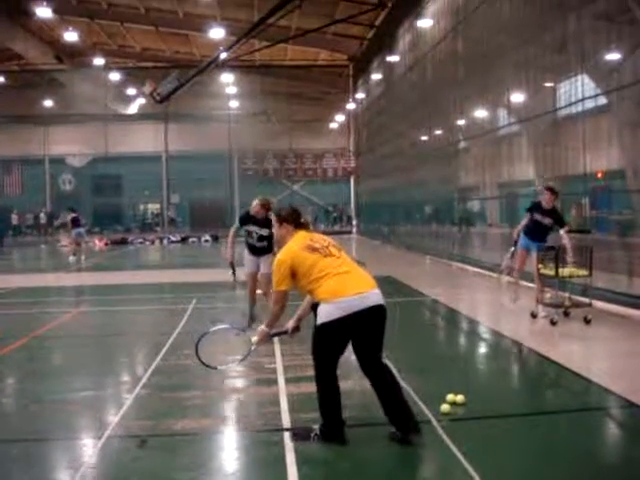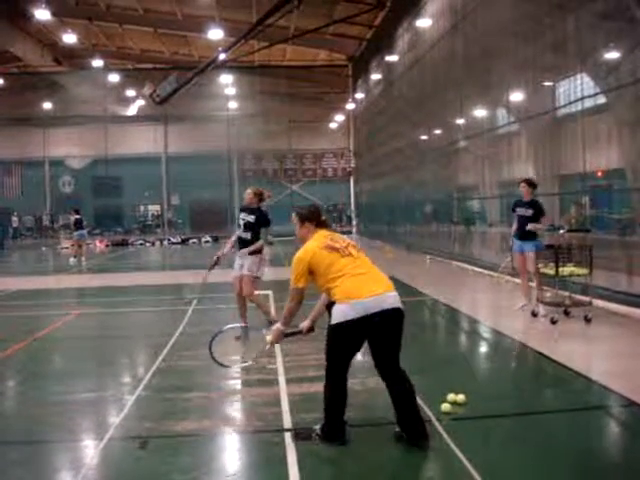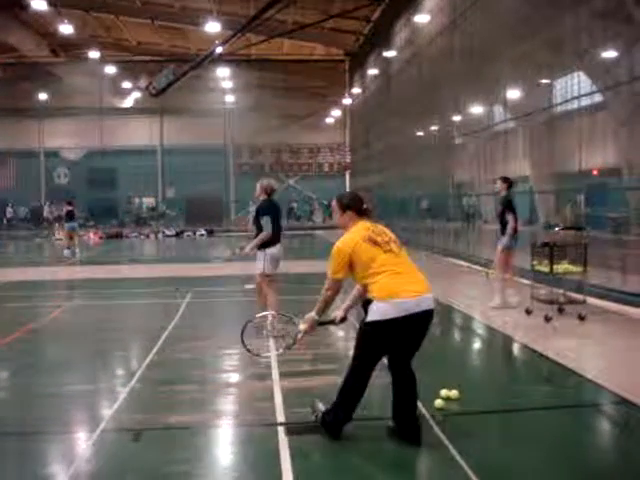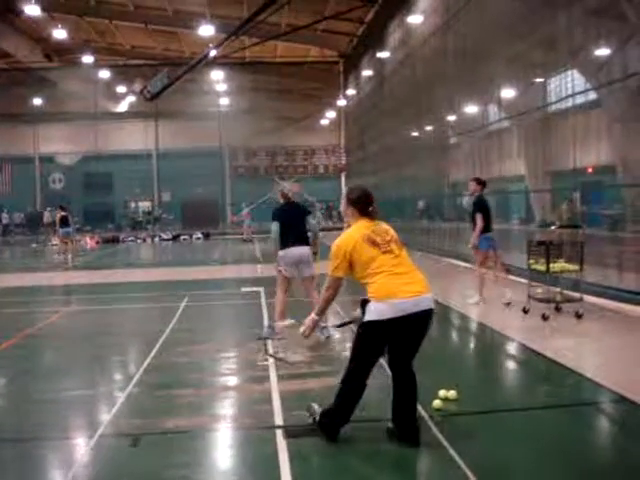
dt=0.5s
person 1, frame 1
left shoulder: (285, 256)
right shoulder: (320, 239)
left elbow: (278, 304)
left wrist: (266, 329)
right wrist: (297, 319)
left hip: (338, 309)
right hip: (372, 300)
left knee: (325, 370)
right knee: (374, 365)
left ankle: (331, 431)
right ankle: (406, 426)
person 1, frame 2
left shoulder: (305, 254)
right shoulder: (342, 240)
left elbow: (295, 300)
left wrist: (280, 327)
right wrist: (311, 320)
left hip: (354, 310)
right hip: (389, 303)
left knee: (336, 372)
right knee: (391, 369)
left ankle: (332, 431)
right ankle: (415, 432)
person 1, frame 3
left shoulder: (345, 243)
right shoulder: (382, 232)
left elbow: (331, 290)
left wrist: (315, 316)
right wrist: (345, 308)
left hip: (390, 308)
right hip: (423, 303)
left knee: (360, 368)
right knee: (401, 366)
left ankle: (333, 422)
right ankle: (408, 429)
person 1, frame 4
left shoulder: (345, 241)
right shoulder: (386, 229)
left elbow: (331, 289)
left wrist: (315, 317)
left hip: (388, 307)
right hip: (422, 302)
left knee: (358, 369)
right knee: (402, 367)
left ankle: (330, 423)
right ankle: (407, 430)
person 2, frame 1
left shoulder: (271, 223)
right shoulder: (246, 217)
right elbow: (234, 230)
right wrist: (230, 250)
left hip: (266, 256)
right hip: (250, 254)
left knee: (265, 289)
right knee: (251, 288)
right ankle: (251, 313)
person 2, frame 2
left shoulder: (262, 216)
right shoulder: (242, 211)
left elbow: (263, 240)
left wrist: (249, 250)
right wrist: (226, 249)
left hip: (253, 257)
right hip: (240, 257)
left knee: (248, 293)
right knee: (238, 292)
left ankle: (270, 319)
right ankle: (244, 325)
person 2, frame 3
left shoulder: (262, 206)
right shoulder: (274, 204)
left elbow: (267, 232)
left wrist: (252, 245)
left hip: (267, 250)
right hip: (271, 248)
left knee: (267, 288)
right knee: (260, 286)
person 2, frame 4
left shoulder: (278, 212)
right shoulder: (303, 208)
left elbow: (275, 235)
right elbow: (314, 229)
left wrist: (277, 259)
right wrist: (313, 248)
left hip: (287, 252)
right hip: (304, 250)
left knee: (281, 292)
right knee: (312, 291)
left ankle: (277, 328)
right ankle: (324, 327)
person 3, frame 1
left shoulder: (556, 215)
right shoulder: (535, 205)
left elbow: (564, 235)
left wrist: (569, 254)
right wrist: (517, 231)
left hip: (539, 244)
right hip: (525, 237)
left knee: (537, 274)
right knee: (518, 268)
left ankle: (540, 303)
right ankle: (514, 294)
person 3, frame 2
left shoulder: (537, 205)
right shoulder: (516, 204)
left elbow: (544, 224)
left wrist: (536, 226)
right wrist: (511, 237)
left hip: (531, 242)
right hip: (518, 241)
left knee: (534, 272)
right knee: (521, 272)
left ankle: (539, 302)
right ankle: (527, 300)
person 3, frame 3
left shoulder: (506, 200)
right shoulder: (503, 199)
left elbow: (511, 223)
left wrist: (506, 240)
left hip: (507, 237)
right hip: (505, 237)
left knee: (498, 267)
right knee: (507, 268)
left ankle: (501, 298)
right ankle: (512, 297)
person 3, frame 4
left shoulder: (477, 202)
right shoulder: (481, 200)
left elbow: (480, 223)
left wrist: (473, 239)
left hip: (482, 237)
right hip: (488, 236)
left knee: (479, 267)
right knee: (496, 266)
left ankle: (480, 296)
right ankle: (506, 292)
